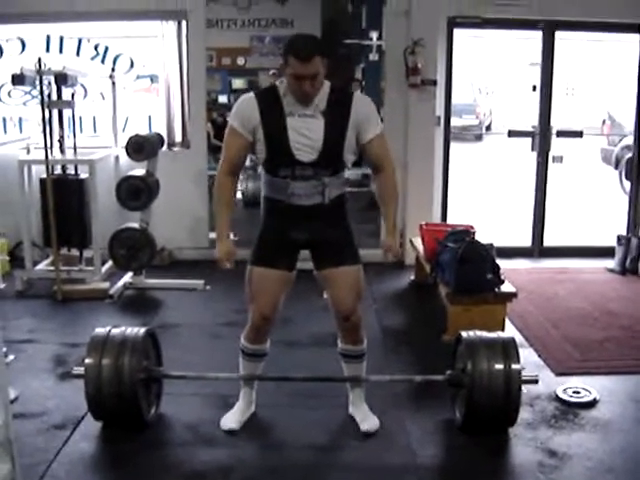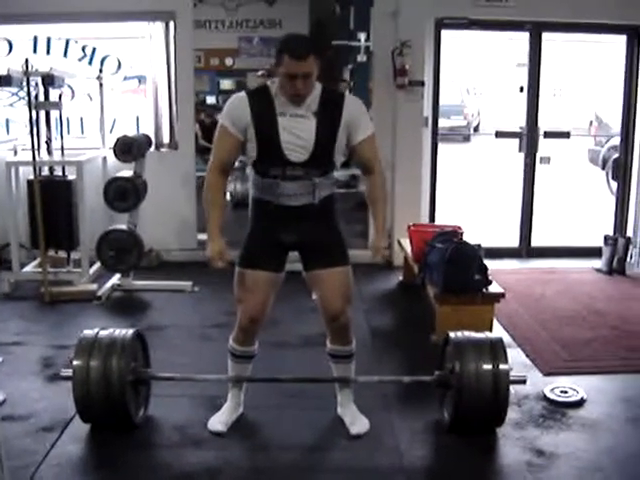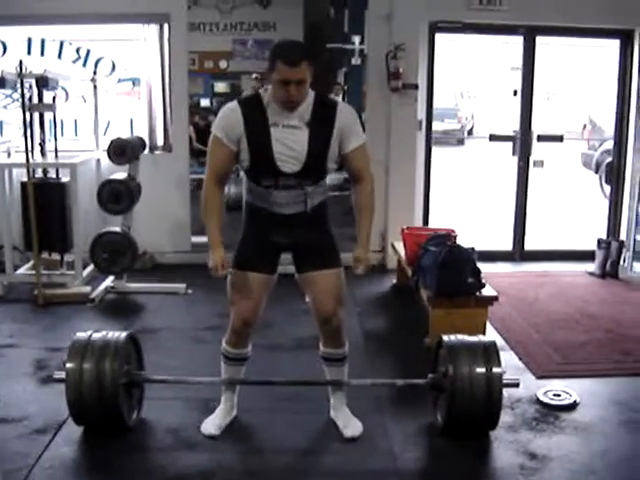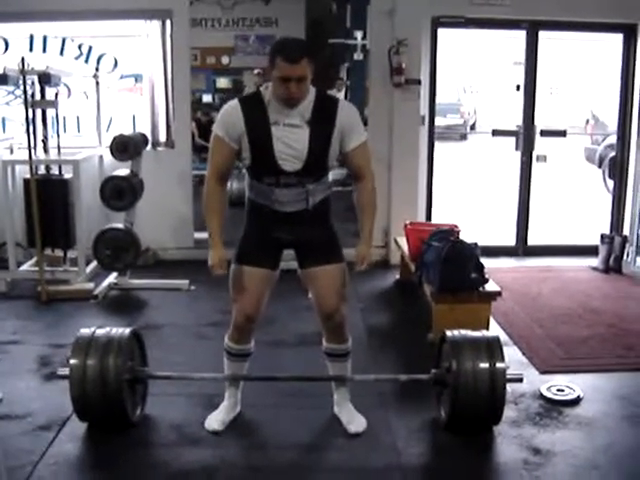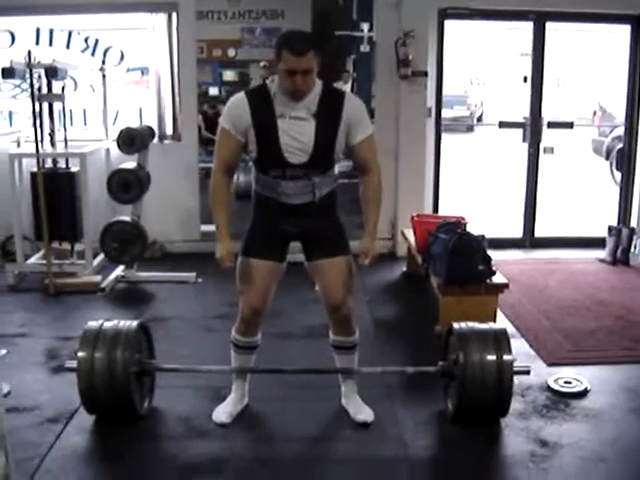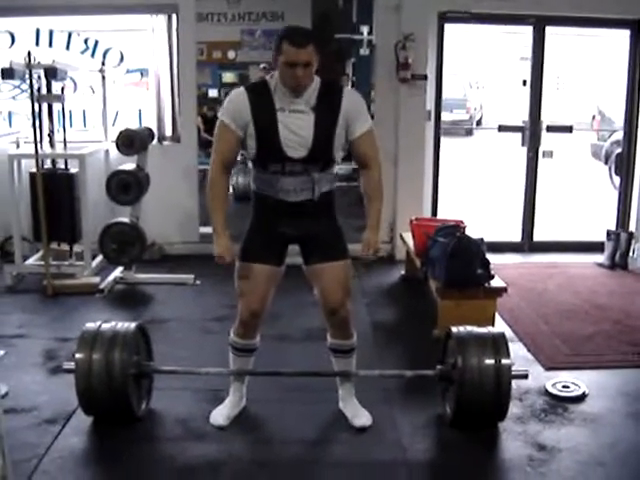
dt=0.3s
person 1, frame 1
left shoulder: (355, 106)
right shoulder: (253, 107)
left elbow: (383, 168)
right elbow: (228, 172)
left wrist: (390, 229)
right wrist: (223, 235)
left hip: (331, 221)
right hip: (278, 221)
left knee: (349, 315)
right knee: (260, 317)
left ankle: (357, 400)
right ankle: (246, 399)
person 1, frame 2
left shoulder: (346, 108)
right shoulder: (244, 106)
left elbow: (373, 170)
right elbow: (218, 171)
left wrist: (380, 230)
right wrist: (214, 234)
left hip: (320, 222)
right hip: (267, 222)
left knee: (338, 315)
right knee: (248, 318)
left ankle: (346, 401)
right ankle: (234, 400)
person 1, frame 3
left shoulder: (339, 116)
right shoulder: (237, 115)
left elbow: (362, 179)
right elbow: (214, 181)
left wrist: (363, 242)
right wrist: (215, 245)
left hip: (313, 226)
right hip: (260, 226)
left knee: (331, 318)
right knee: (241, 320)
left ankle: (339, 404)
right ankle: (227, 403)
person 1, frame 4
left shoulder: (340, 113)
right shoulder: (238, 113)
left elbow: (363, 177)
right elbow: (216, 179)
left wrist: (366, 239)
right wrist: (216, 243)
left hip: (315, 222)
right hip: (262, 222)
left knee: (334, 314)
right knee: (243, 317)
left ankle: (342, 399)
right ankle: (231, 398)
person 1, frame 5
left shoulder: (346, 106)
right shoulder: (244, 106)
left elbow: (370, 171)
right elbow: (222, 172)
left wrist: (370, 234)
right wrist: (223, 236)
left hip: (322, 215)
right hip: (268, 215)
left knee: (341, 306)
right knee: (250, 309)
left ankle: (350, 392)
right ankle: (238, 391)
person 1, frame 6
left shoulder: (345, 101)
right shoulder: (244, 101)
left elbow: (370, 165)
right elbow: (220, 168)
left wrist: (373, 227)
right wrist: (220, 232)
left hip: (320, 216)
right hip: (268, 217)
left knee: (338, 309)
right knee: (249, 312)
left ankle: (347, 395)
right ankle: (236, 394)
